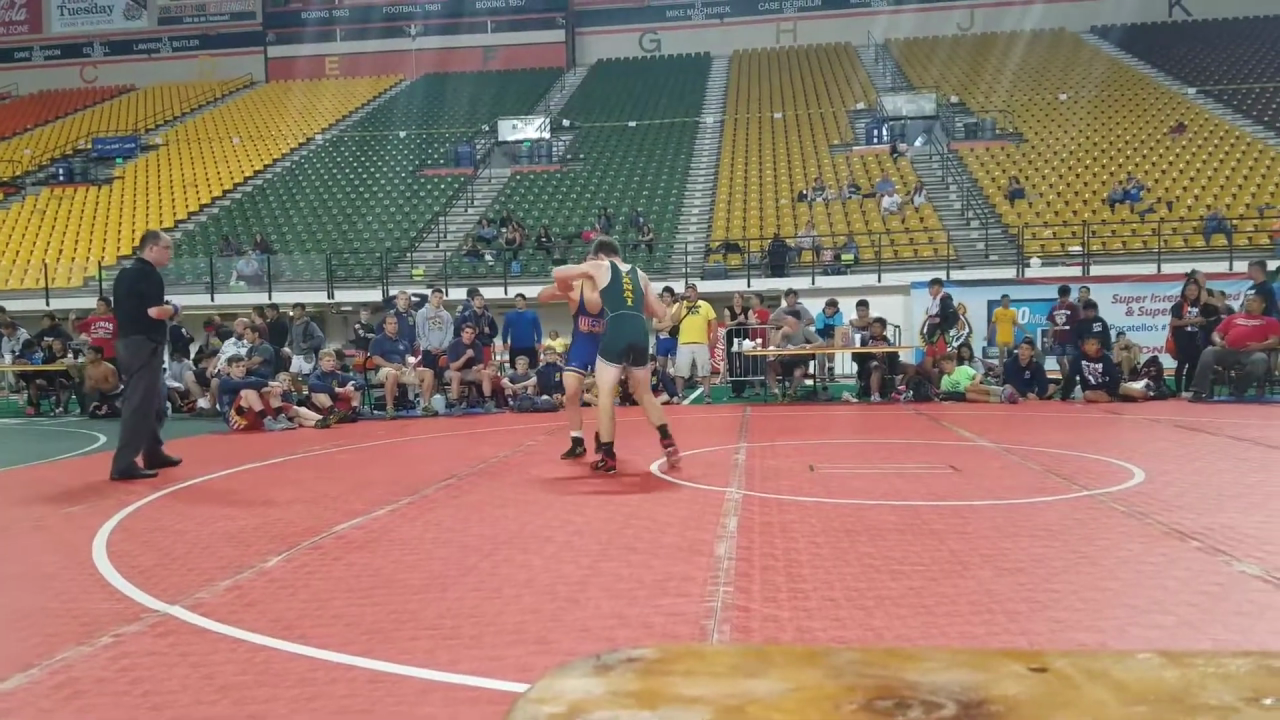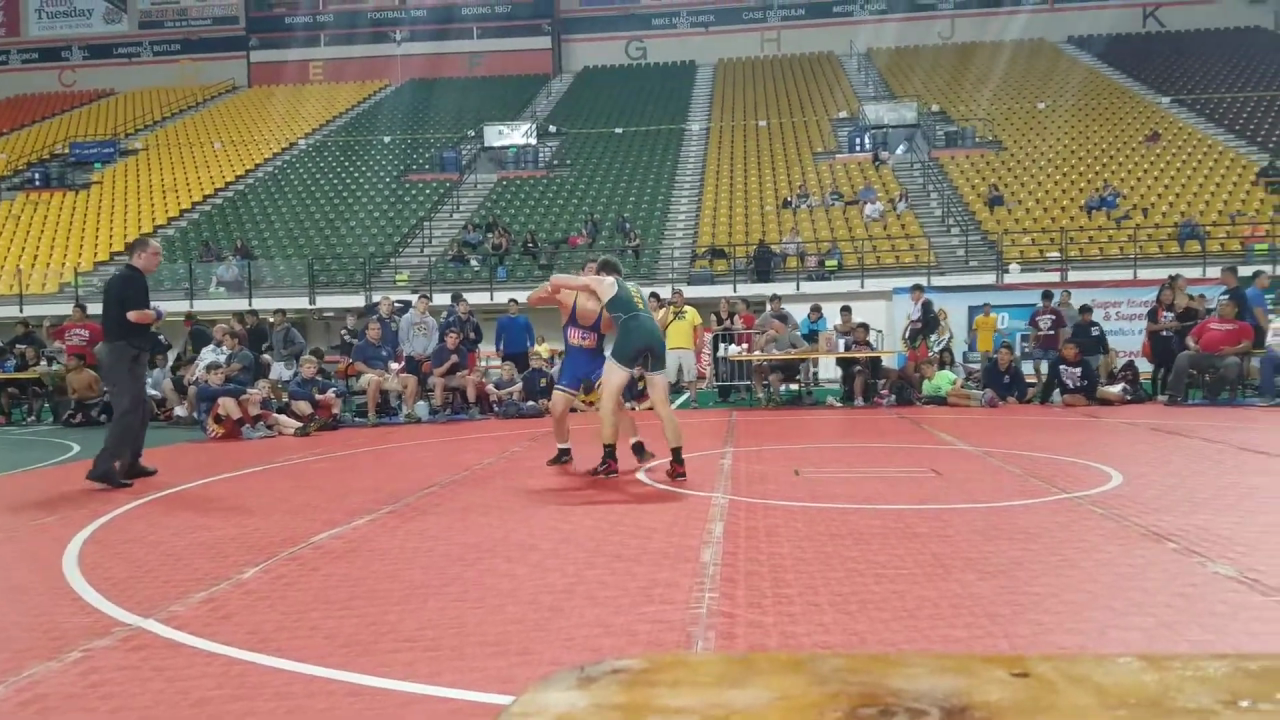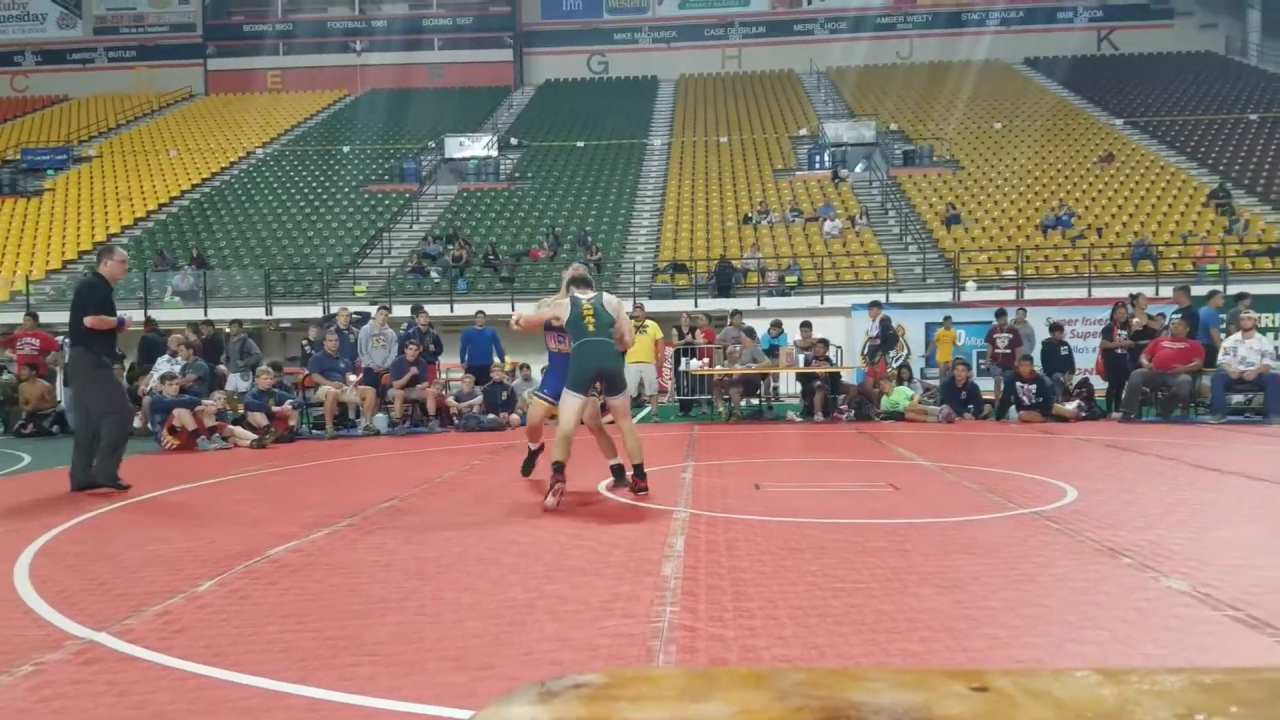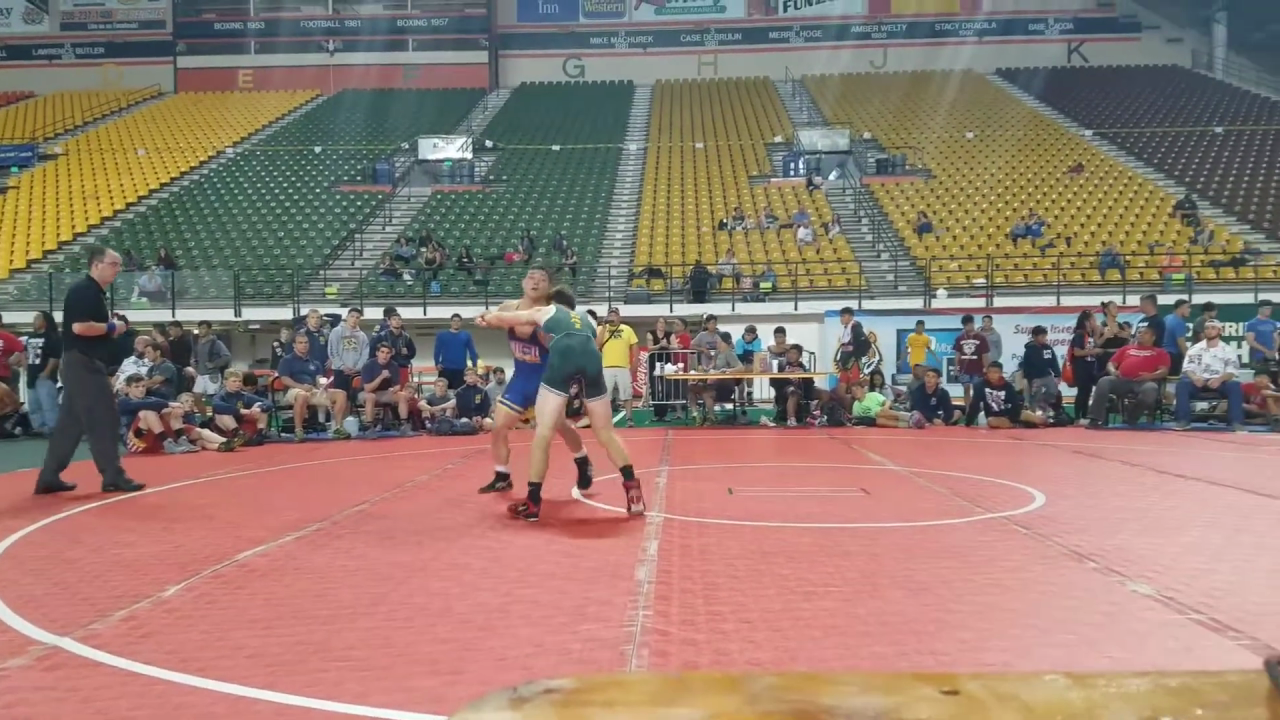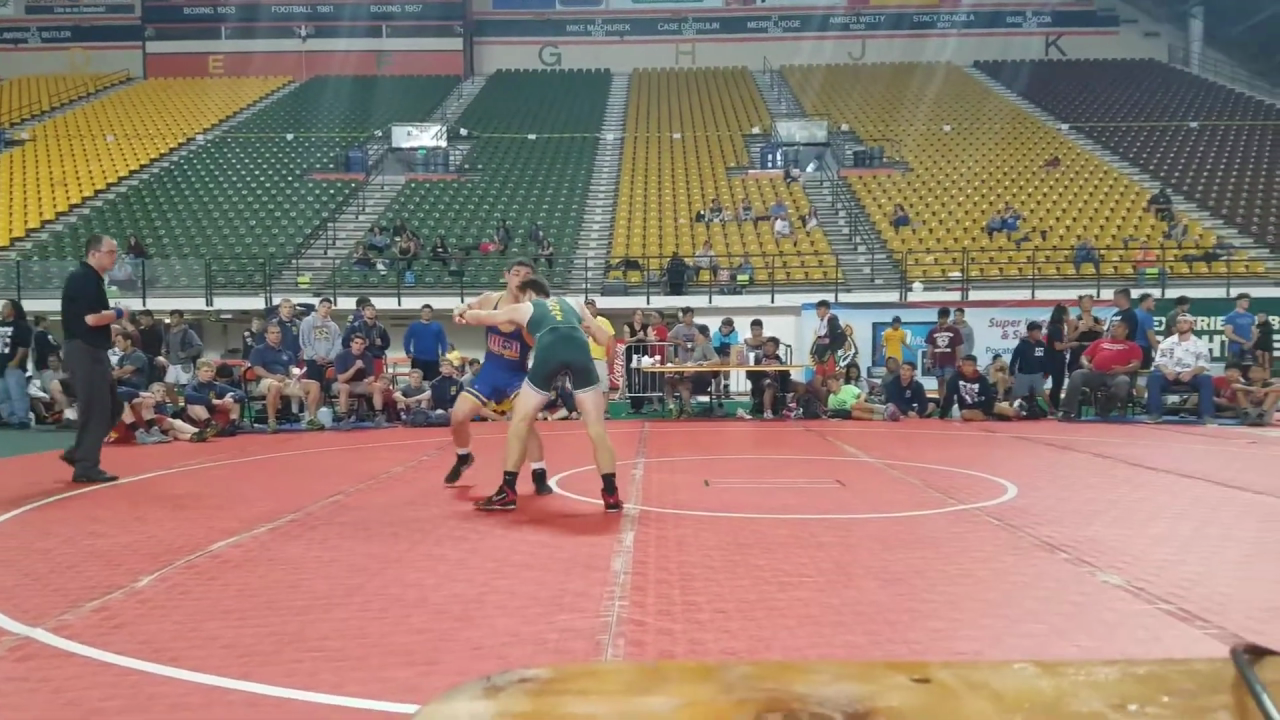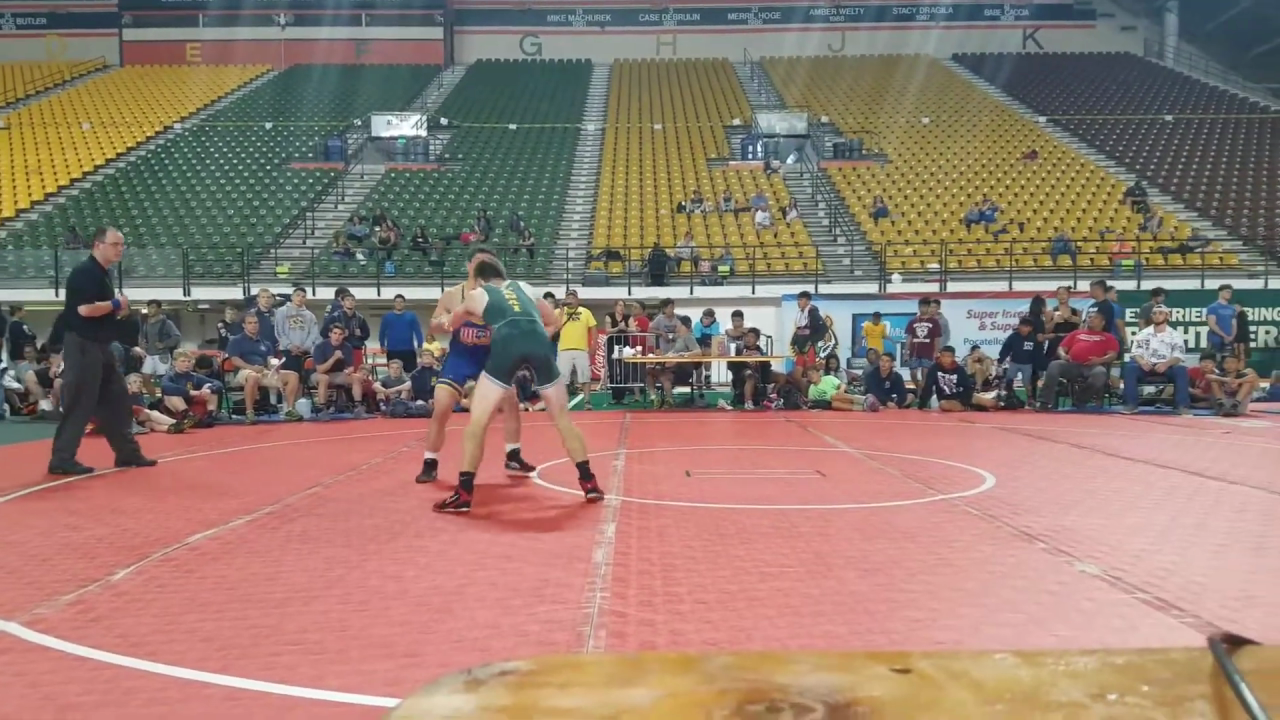
dt=0.3s
person 1, frame 1
left shoulder: (125, 274)
right shoulder: (149, 274)
right elbow: (155, 311)
left wrist: (165, 309)
right wrist: (173, 308)
left hip: (127, 343)
right hip: (143, 345)
left knee: (153, 401)
right knee: (140, 404)
left ankle: (153, 454)
right ankle: (123, 464)
person 1, frame 2
left shoulder: (118, 279)
right shoulder: (133, 279)
right elbow: (135, 314)
left wrist: (150, 316)
right wrist: (157, 314)
left hip: (117, 351)
right hip: (127, 353)
left knee: (136, 410)
right knee: (130, 411)
left ankle: (129, 463)
right ankle: (103, 467)
person 1, frame 3
left shoulder: (96, 287)
right shoulder: (95, 286)
right elbow: (91, 320)
left wrist: (116, 325)
right wrist: (120, 321)
left hip: (86, 360)
right hip: (90, 360)
left knee: (90, 420)
right knee: (121, 413)
left ankle: (82, 474)
right ankle: (106, 471)
person 1, frame 4
left shoulder: (94, 292)
right shoulder: (83, 291)
right elbow: (79, 327)
left wrist: (110, 328)
right wrist: (110, 327)
left hip: (84, 364)
right hip: (84, 365)
left knee: (70, 424)
right knee: (105, 420)
left ankle: (49, 478)
right ankle: (113, 477)
person 1, frame 5
left shoulder: (89, 278)
right shoulder: (85, 279)
right elbow: (91, 318)
left wrist: (111, 316)
right wrist: (118, 313)
left hip: (88, 353)
right hip: (84, 353)
left knee: (112, 407)
right knee: (96, 411)
left ankle: (79, 453)
right ankle: (86, 467)
person 1, frame 6
left shoulder: (104, 273)
right shoulder: (85, 272)
right elbow: (86, 308)
left wrist: (119, 306)
right wrist: (116, 303)
left hip: (100, 346)
right hip: (82, 346)
left knee: (118, 399)
right knee: (81, 403)
left ankle: (128, 452)
right ankle: (63, 458)
person 2, frame 1
left shoulder: (598, 268)
right shoulder: (640, 275)
left elbow: (557, 274)
right elbow: (660, 311)
left wrist: (566, 288)
left hip: (615, 333)
right hip: (640, 332)
left knee: (605, 396)
right knee: (644, 394)
left ankle: (608, 457)
right ankle: (667, 440)
person 2, frame 2
left shoulder: (601, 282)
right shoulder: (636, 289)
left elbow: (556, 280)
left wrist: (555, 293)
left hip: (630, 336)
right hip: (655, 335)
left knee: (608, 398)
right knee: (663, 405)
left ankle: (609, 459)
right ankle: (678, 465)
person 2, frame 3
left shoulder: (563, 304)
right shoulder: (611, 300)
left elbow: (526, 321)
right elbow: (629, 340)
left wrist: (517, 320)
left hip: (582, 362)
right hip: (610, 360)
left knee: (565, 428)
right knee: (625, 422)
left ankle: (558, 478)
right ankle: (640, 479)
person 2, frame 4
left shoulder: (544, 312)
right shoulder: (587, 321)
left elbow: (497, 318)
left wrist: (484, 318)
left hip: (561, 358)
right hip: (591, 358)
left knee: (543, 433)
right knee: (606, 432)
left ankle: (532, 502)
right ankle: (632, 489)
person 2, frame 5
left shoulder: (522, 308)
right shoulder: (572, 303)
left elbow: (477, 317)
right elbow: (605, 338)
left wrist: (465, 314)
left hip: (549, 352)
right hip: (580, 350)
left knee: (520, 422)
right knee: (597, 428)
left ankle: (507, 492)
right ankle: (611, 495)
person 2, frame 6
left shoulder: (475, 296)
right shoulder: (524, 288)
left elbow: (450, 323)
right elbow: (554, 321)
left hip: (505, 347)
right hip: (540, 346)
left knee: (477, 422)
right knee: (562, 419)
left ankle: (464, 493)
right ankle: (590, 483)
person 3, frame 1
right shoulder: (574, 288)
right elbow: (542, 297)
right wrist: (558, 288)
left hip: (602, 349)
right hip: (578, 349)
right knee: (571, 395)
left ankle: (601, 435)
right ankle: (577, 444)
person 3, frame 2
right shoulder: (566, 296)
right elbow: (531, 300)
right wrist: (547, 291)
left hip: (597, 363)
right hip: (571, 363)
right knee: (558, 413)
right ankle: (564, 452)
person 3, frame 3
right shoulder: (545, 305)
right hip: (554, 371)
left knee: (593, 424)
right knee: (533, 422)
left ankle: (618, 469)
right ankle: (534, 449)
person 3, frame 4
right shoulder: (510, 308)
left hip: (545, 379)
right hip: (519, 379)
left knee: (559, 425)
right knee: (499, 428)
left ankle: (582, 462)
right ankle: (502, 478)
person 3, frame 5
right shoulder: (490, 300)
right elbow: (469, 308)
right wrist: (460, 311)
left hip: (516, 375)
right hip: (488, 371)
right knee: (457, 418)
left ankle: (539, 476)
right ankle: (463, 458)
person 3, frame 6
right shoulder: (453, 295)
right elbow: (434, 326)
right wrist: (443, 321)
left hip: (487, 360)
right hip: (457, 361)
left knee: (511, 405)
right knee: (440, 412)
left ankle: (513, 457)
right ankle: (430, 465)
